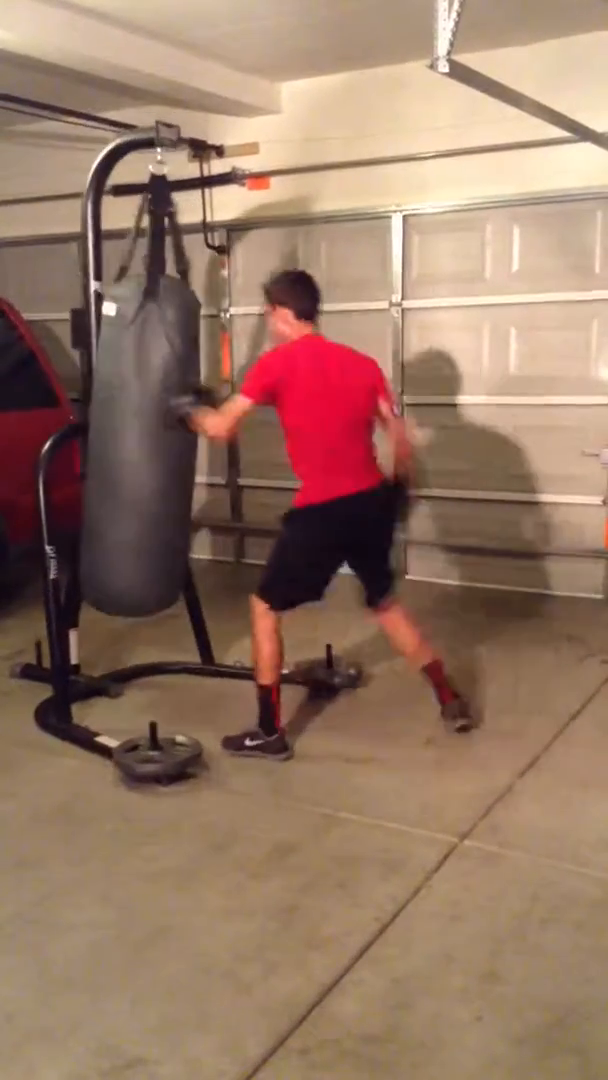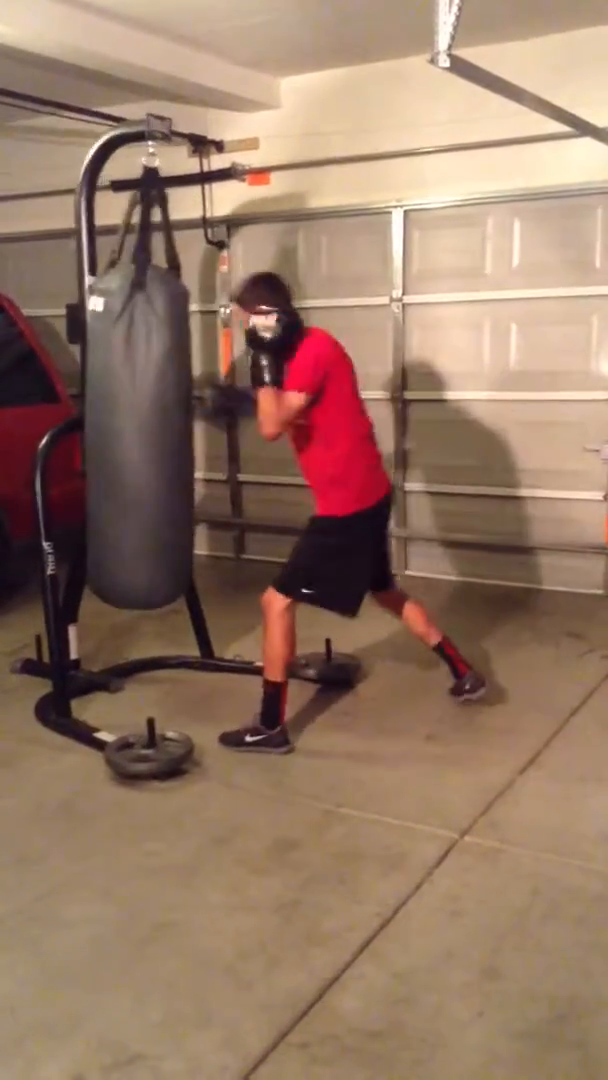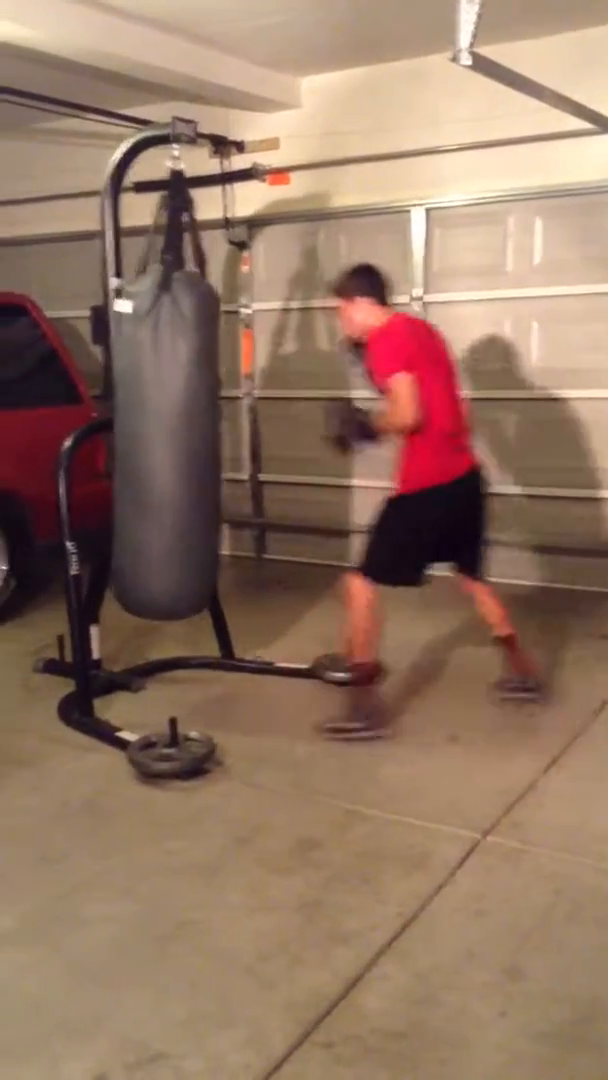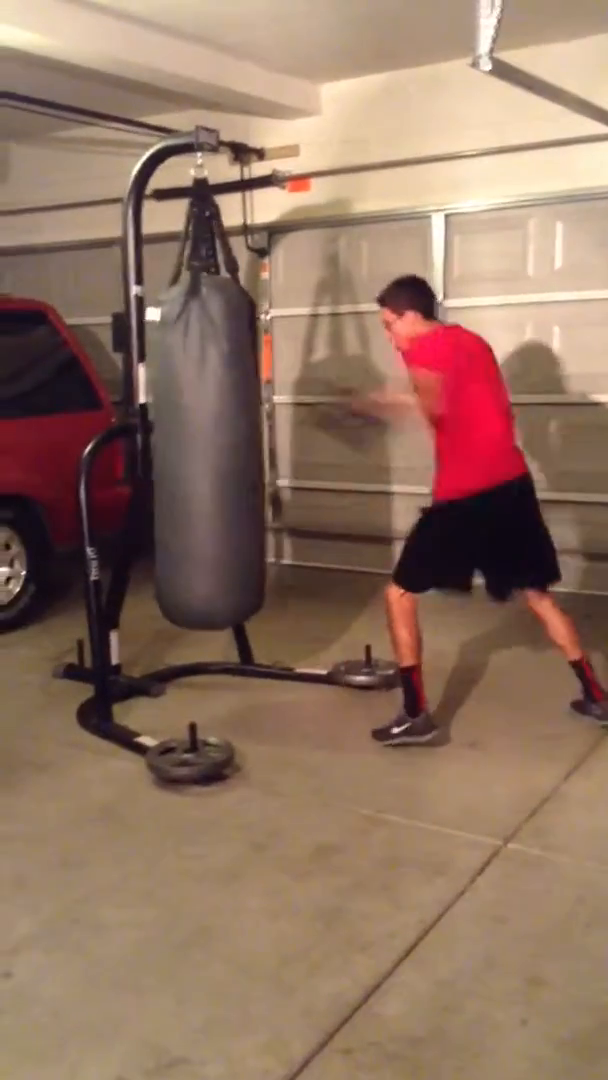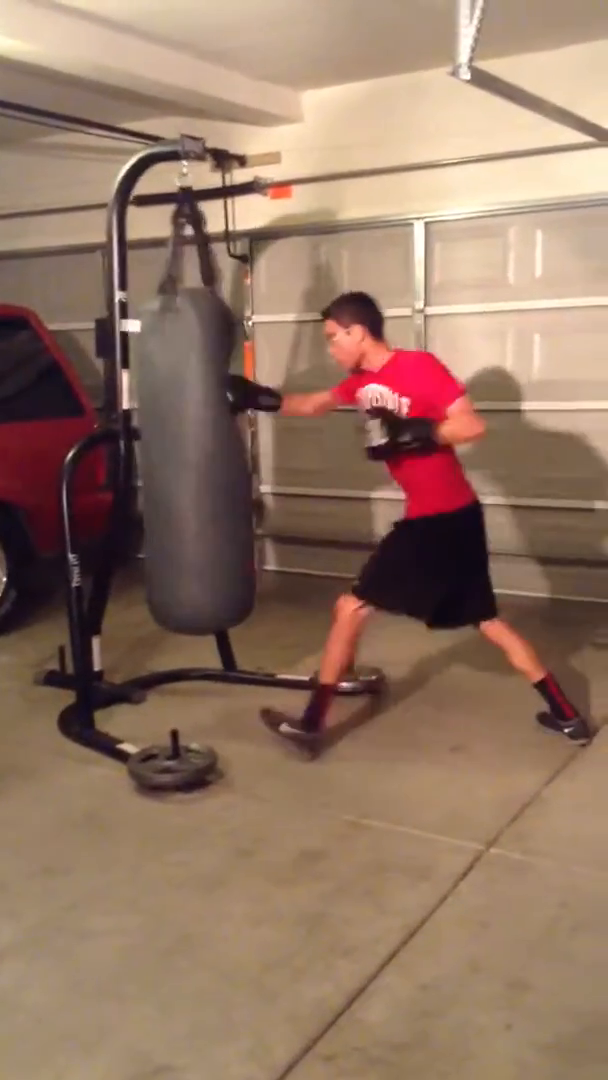
dt=0.3s
person 1, frame 1
left shoulder: (277, 363)
right shoulder: (363, 365)
left elbow: (220, 428)
right elbow: (398, 436)
left wrist: (190, 413)
right wrist: (399, 486)
left hip: (322, 508)
right hip: (373, 500)
left knee: (263, 608)
right knee: (386, 606)
left ankle: (270, 732)
right ankle: (451, 700)
person 1, frame 2
left shoulder: (311, 352)
right shoulder: (315, 346)
left elbow: (271, 426)
right elbow: (299, 415)
left wrist: (265, 360)
left hip: (347, 507)
right hip: (371, 497)
left knee: (277, 601)
right knee: (385, 593)
left ankle: (271, 726)
right ankle: (464, 674)
person 1, frame 3
left shoulder: (387, 341)
right shoulder: (420, 329)
left elbow: (408, 416)
left wrist: (367, 426)
left hip: (425, 486)
right hip: (463, 475)
left knee: (361, 586)
right knee: (471, 577)
left ankle: (365, 707)
right ankle: (522, 673)
person 1, frame 4
left shoulder: (427, 347)
right shoulder: (474, 344)
left elbow: (434, 405)
left wrist: (373, 407)
left hip: (464, 499)
right hip: (510, 483)
left knee: (399, 594)
right knee: (535, 594)
left ankle: (415, 715)
person 1, frame 5
left shoulder: (420, 367)
right shoulder: (363, 379)
left elbow: (472, 426)
right elbow: (311, 405)
left wrist: (417, 435)
left hip: (442, 517)
right hip: (455, 512)
left knee: (350, 608)
right knee: (488, 621)
left ankle: (311, 724)
right ankle: (567, 715)
